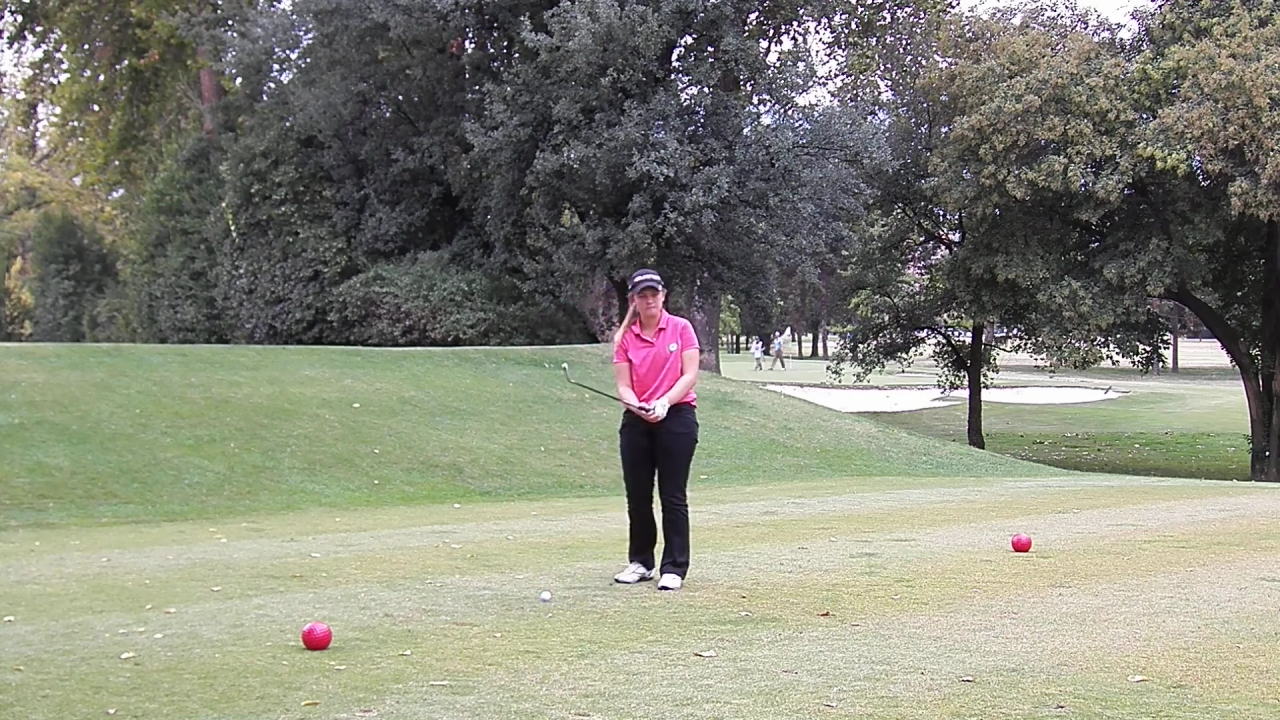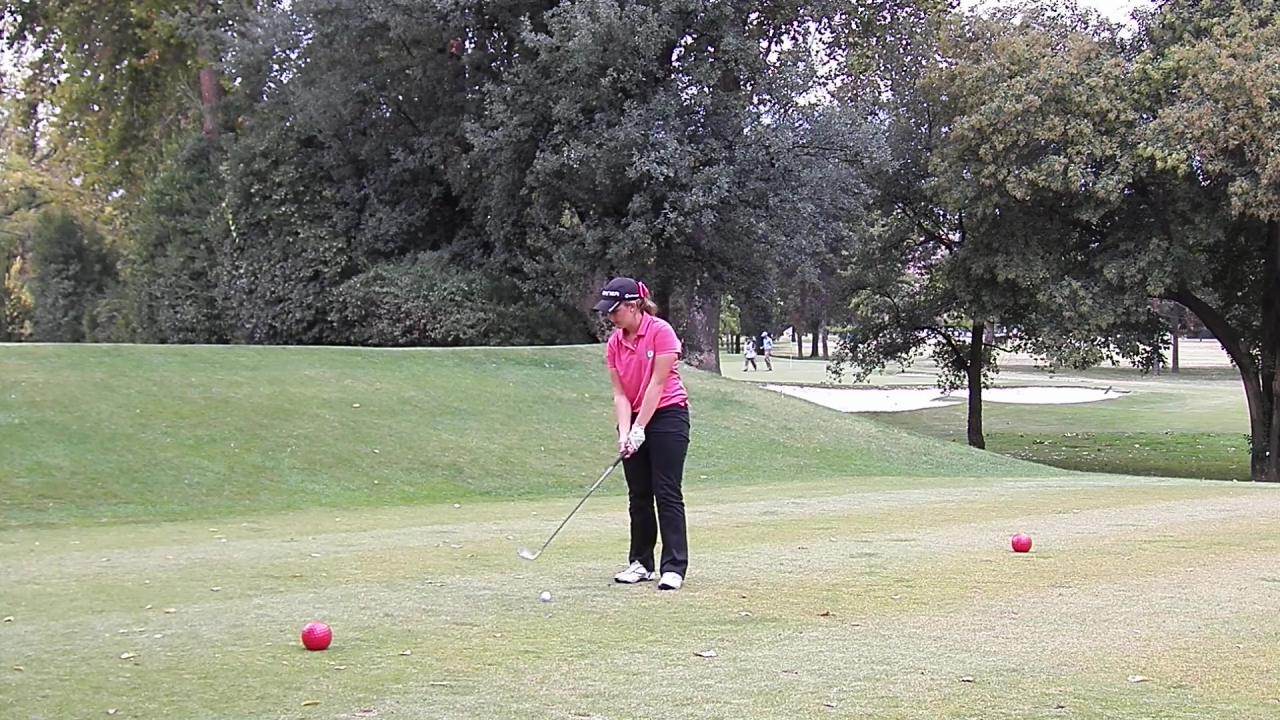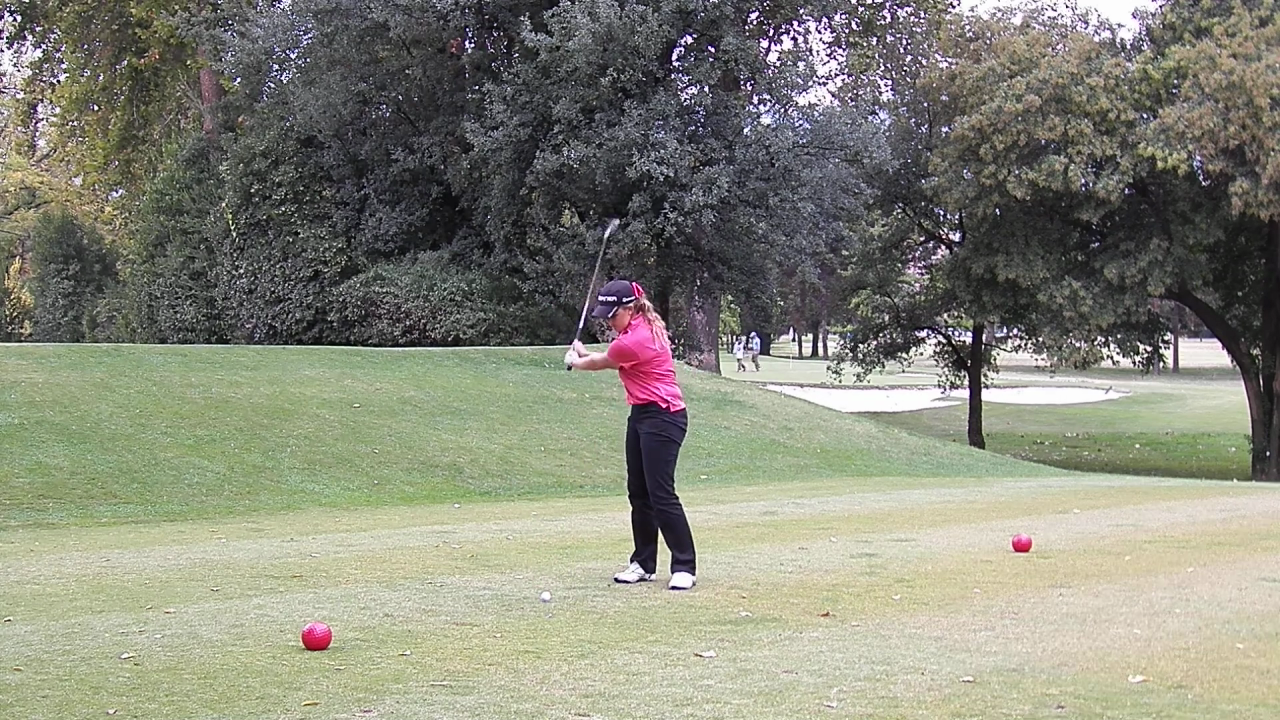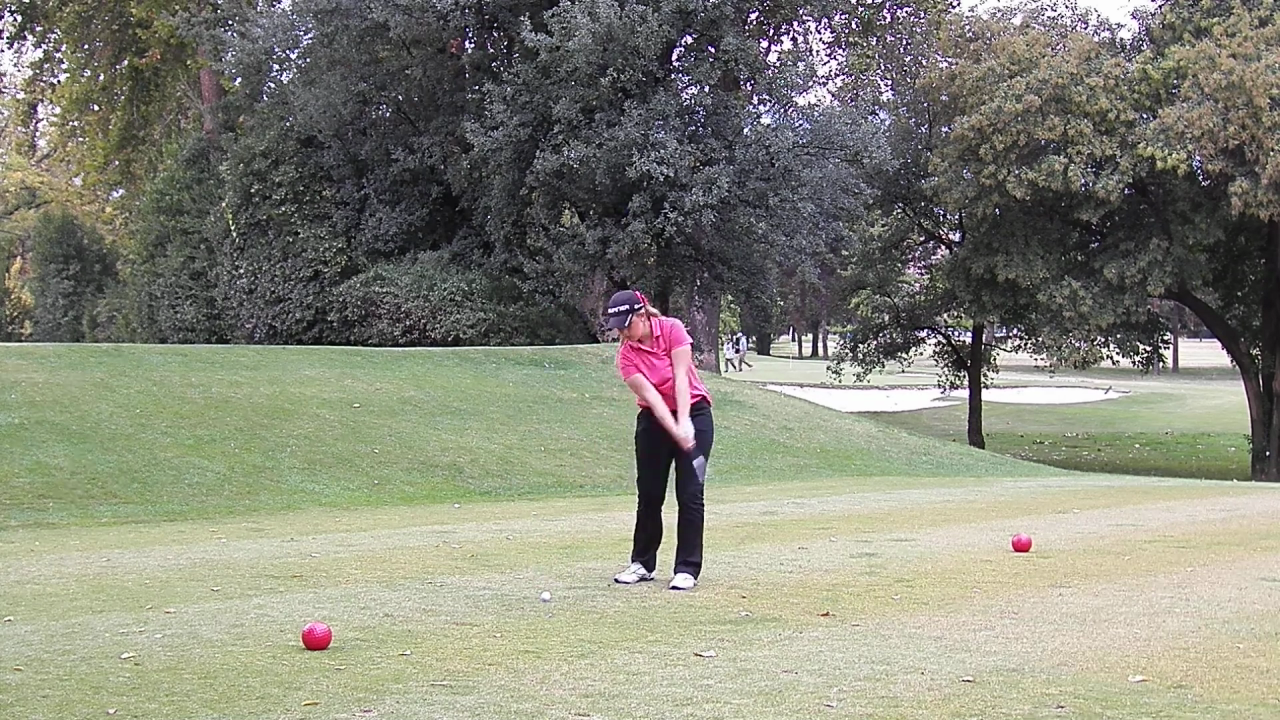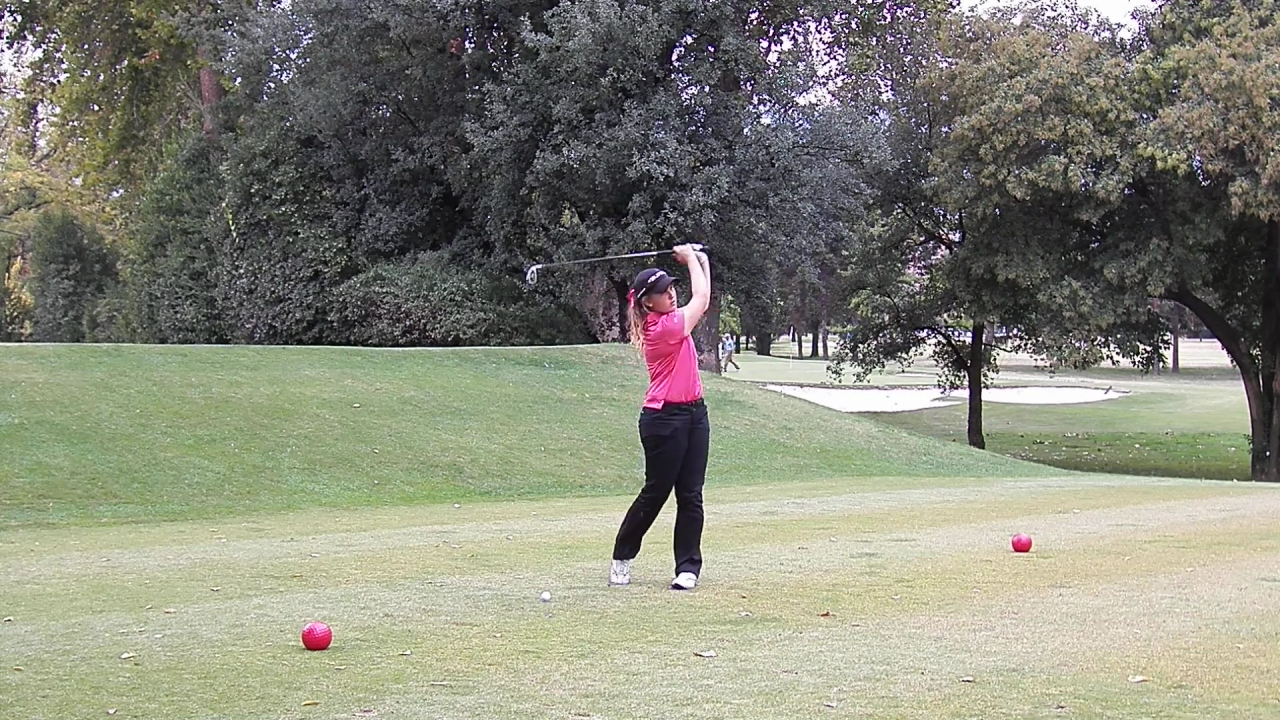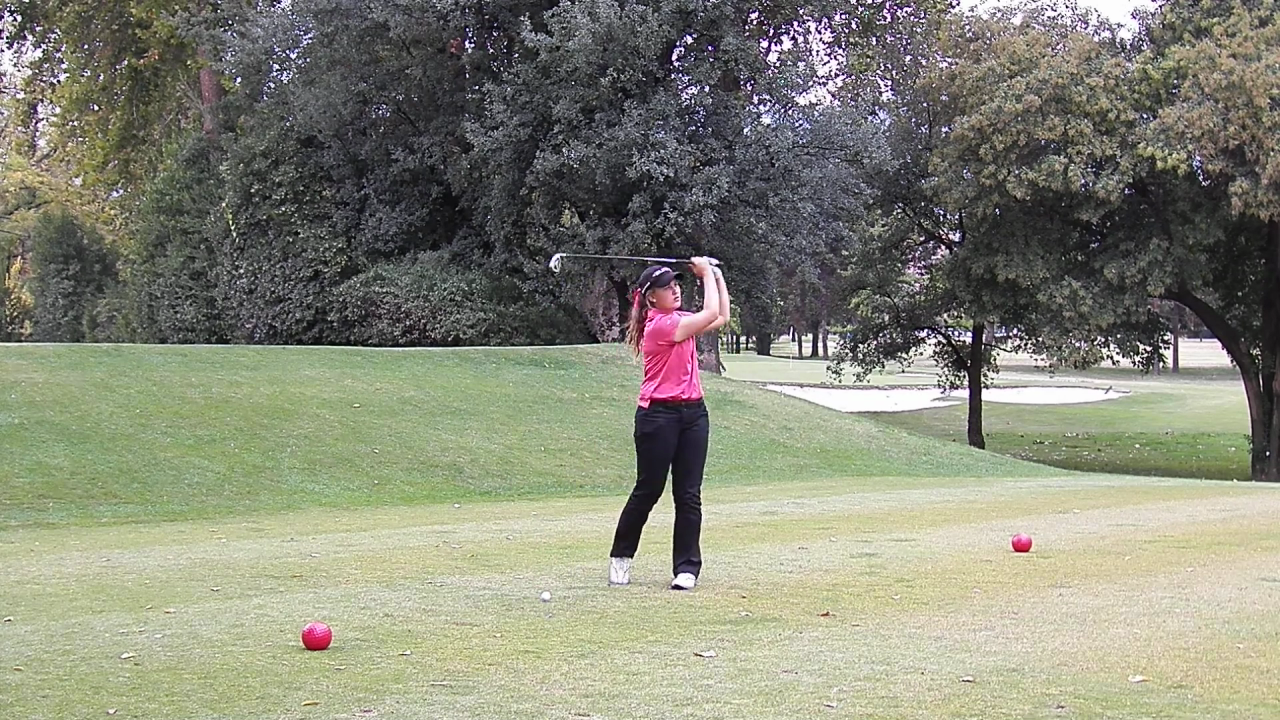
dt=0.5s
person 1, frame 1
left shoulder: (681, 328)
right shoulder: (624, 337)
left elbow: (690, 375)
right elbow: (624, 386)
left wrist: (664, 402)
right wrist: (638, 407)
left hip: (676, 418)
right hip: (637, 421)
left knee: (672, 495)
right knee: (637, 496)
left ankle: (673, 567)
right ankle: (641, 561)
person 1, frame 2
left shoulder: (661, 331)
right shoulder: (614, 343)
left elbow: (657, 384)
right elbow: (620, 393)
left wrist: (641, 429)
right wrist: (625, 433)
left hip: (667, 417)
right hip: (633, 422)
left knee: (667, 493)
right knee: (639, 495)
left ankle: (673, 566)
right ankle: (641, 562)
person 1, frame 3
left shoulder: (633, 342)
right shoulder: (643, 328)
left elbow: (601, 363)
right elbow: (613, 359)
left wrist: (576, 361)
right wrist: (583, 354)
left hip: (662, 419)
right hip: (643, 416)
left knee: (661, 493)
right knee: (638, 492)
left ankle: (684, 566)
right ankle: (643, 562)
person 1, frame 4
left shoulder: (671, 328)
right shoulder: (625, 354)
left elbow: (681, 377)
right elbow: (649, 394)
left wrist: (684, 421)
right wrist: (672, 428)
left hip: (693, 416)
right hip: (656, 421)
left knee: (689, 493)
right knee: (649, 495)
left ankle: (688, 567)
right ankle: (643, 563)
person 1, frame 5
left shoulder: (668, 320)
right shoulder: (665, 328)
left elbow: (701, 299)
right elbow: (702, 298)
left wrist: (700, 261)
right wrist: (692, 261)
left hip: (693, 412)
right hip: (665, 418)
left knee: (691, 495)
right knee: (656, 492)
left ankle: (687, 567)
right ankle: (622, 557)
person 1, frame 6
left shoulder: (678, 321)
right shoulder: (659, 326)
left elbow: (721, 316)
right elbow: (711, 313)
left wrist: (713, 274)
right wrist: (706, 273)
left hip: (693, 413)
right hip: (658, 415)
left knee: (688, 494)
right knee: (647, 490)
left ankle: (687, 567)
right ankle: (621, 555)
